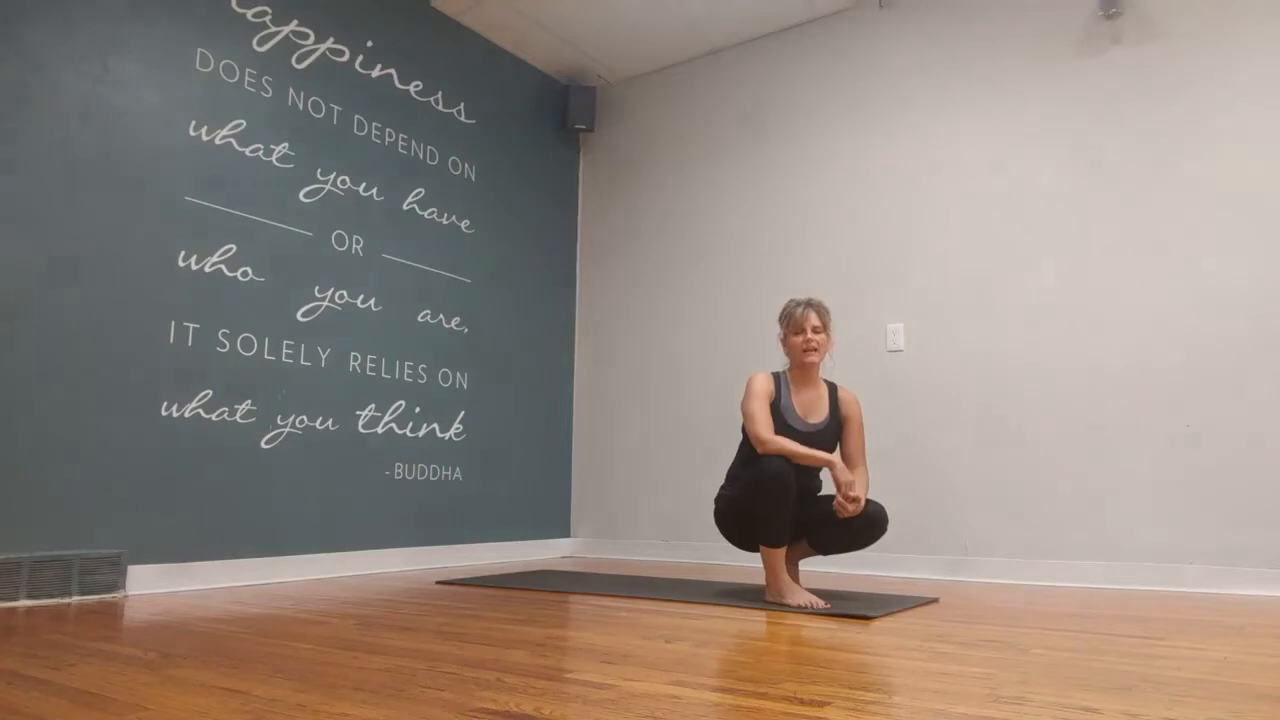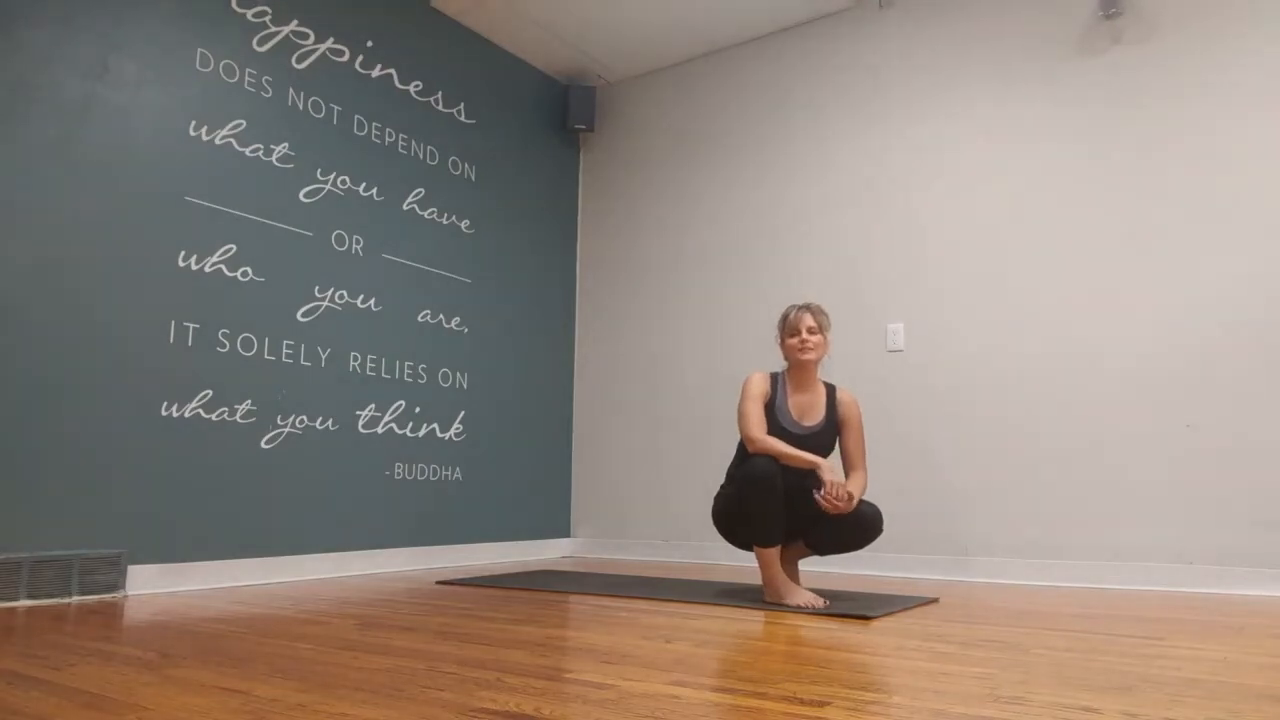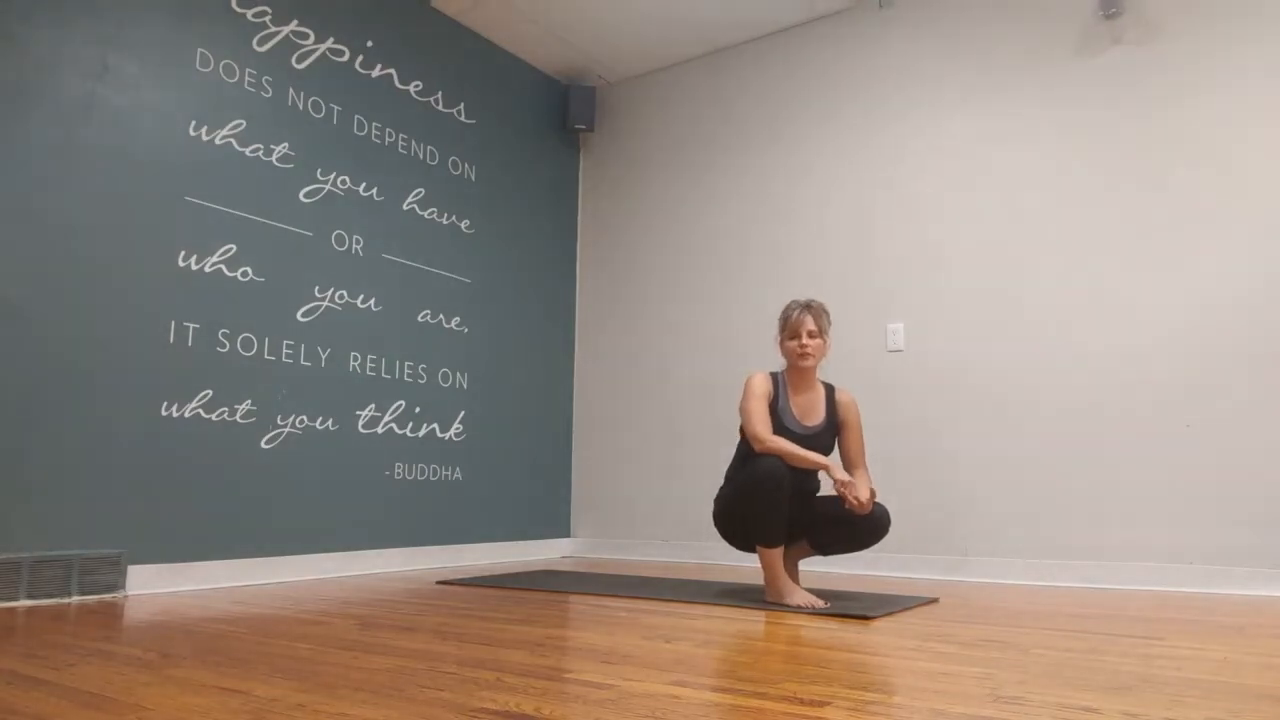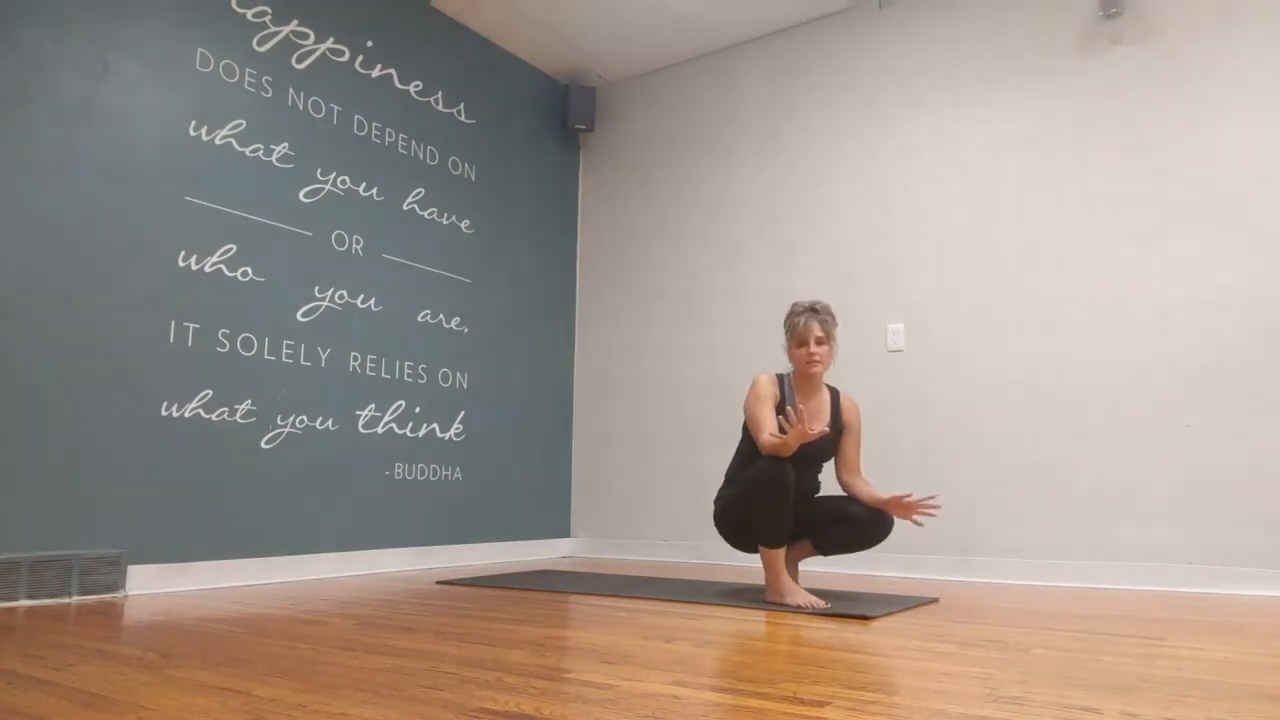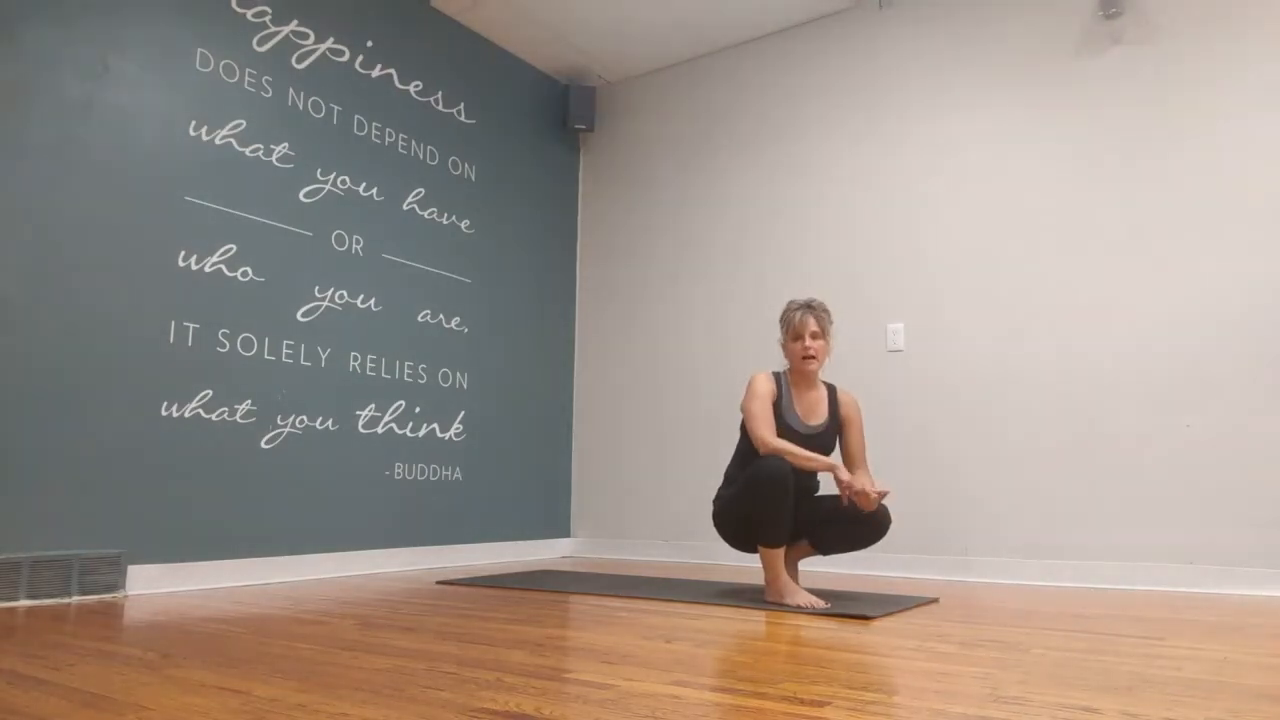
dt=1s
person 1, frame 1
left shoulder: (843, 400)
right shoulder: (763, 384)
left elbow: (857, 467)
right elbow: (763, 442)
left wrist: (857, 497)
right wrist: (830, 460)
left hip: (795, 509)
right hip: (743, 511)
left knee: (872, 518)
right knee: (774, 467)
left ankle: (788, 555)
right ankle: (777, 583)
person 1, frame 2
left shoulder: (842, 402)
right shoulder: (760, 384)
left elbow: (857, 470)
right elbow: (755, 440)
left wrist: (848, 497)
right wrist: (819, 463)
left hip: (797, 510)
right hip: (743, 511)
left knee: (868, 520)
right knee: (762, 467)
left ankle: (787, 555)
right ankle: (775, 583)
person 1, frame 3
left shoulder: (841, 402)
right shoulder: (762, 384)
left elbow: (857, 468)
right elbow: (762, 441)
left wrist: (862, 495)
right wrist: (826, 464)
left hip: (797, 510)
right hip: (742, 511)
left knee: (874, 520)
right knee: (770, 467)
left ankle: (787, 555)
right ankle: (776, 583)
person 1, frame 4
left shoulder: (845, 407)
right shoulder: (766, 386)
left elbow: (849, 476)
right elbow: (767, 445)
left wrist: (885, 502)
right wrist: (793, 440)
left hip: (793, 510)
right hip: (741, 512)
left knee: (876, 522)
right knee: (774, 468)
left ankle: (788, 555)
right ankle: (777, 582)
person 1, frame 5
left shoulder: (843, 403)
right shoulder: (764, 385)
left elbow: (858, 468)
right elbow: (766, 444)
left wrist: (867, 493)
right wrist: (832, 465)
left hip: (795, 509)
right hip: (741, 512)
left knee: (875, 518)
right knee: (773, 468)
left ankle: (788, 555)
right ankle: (776, 582)
